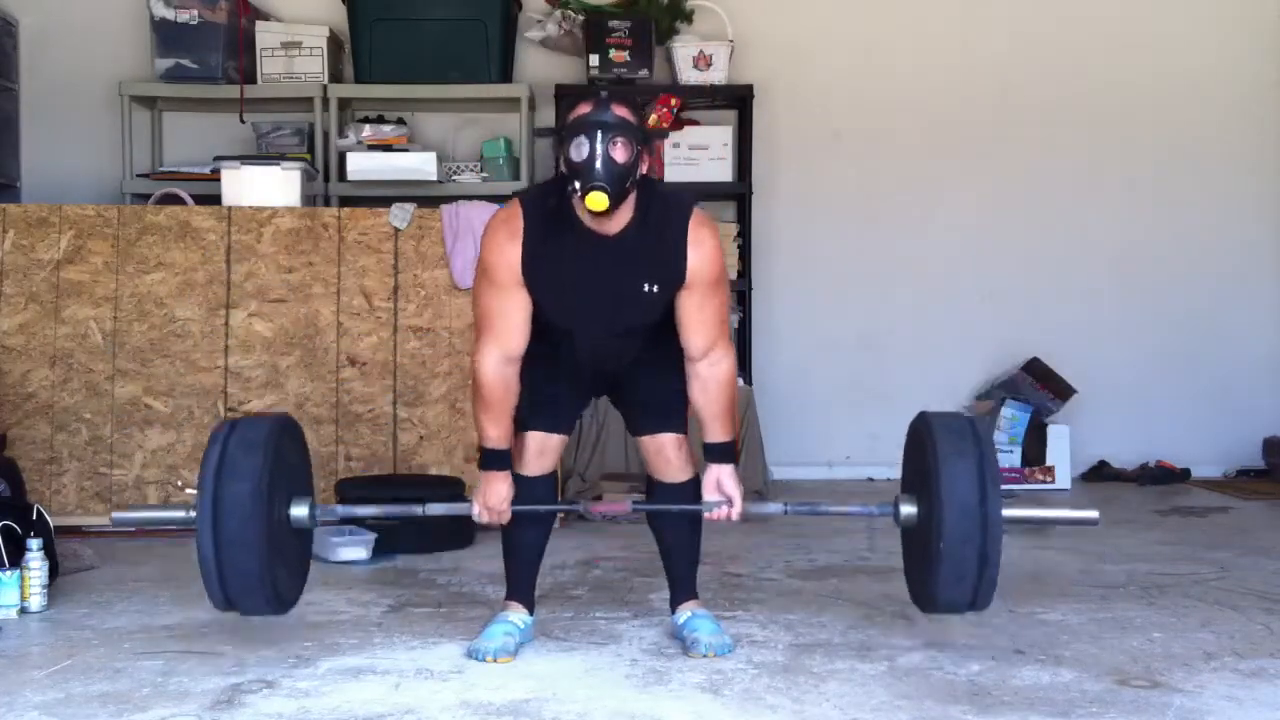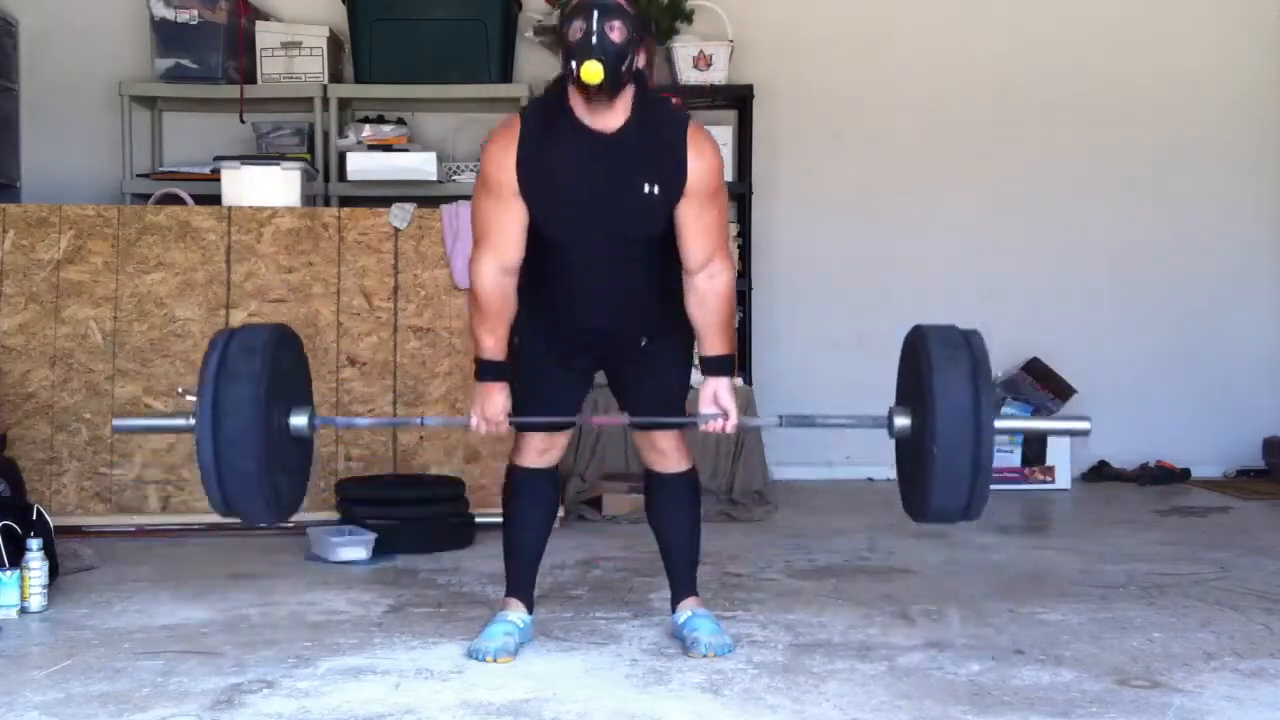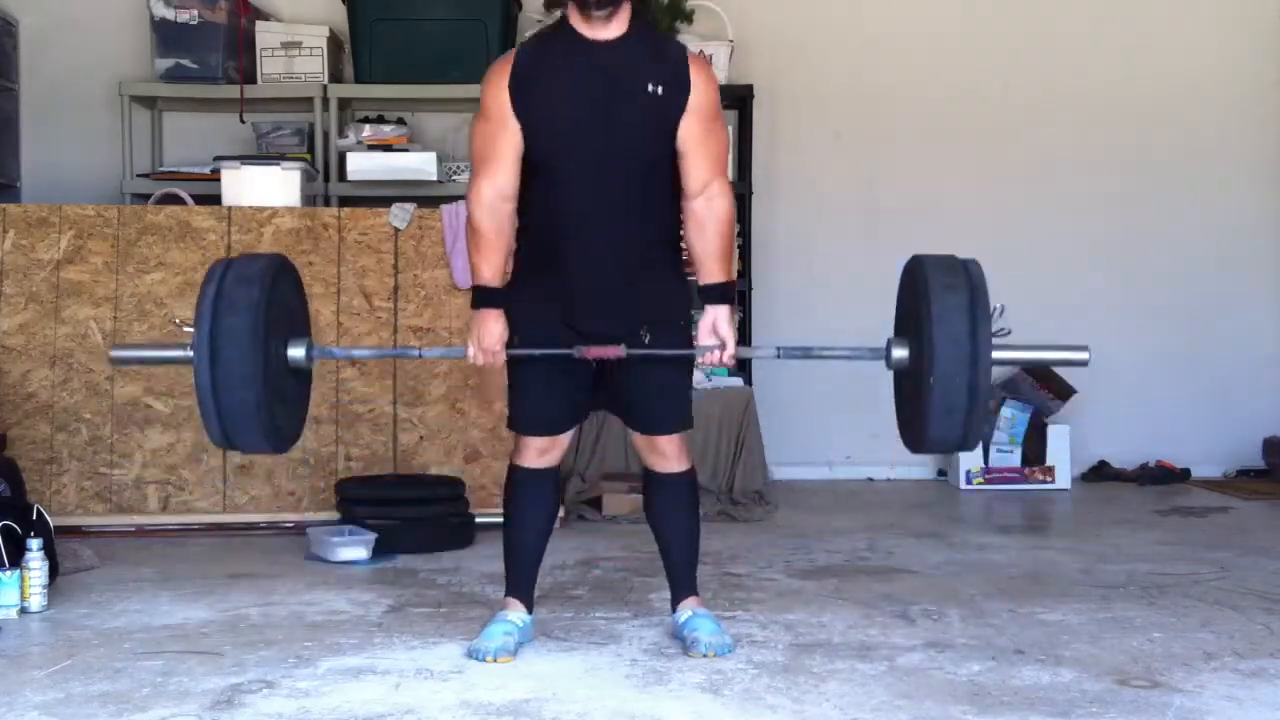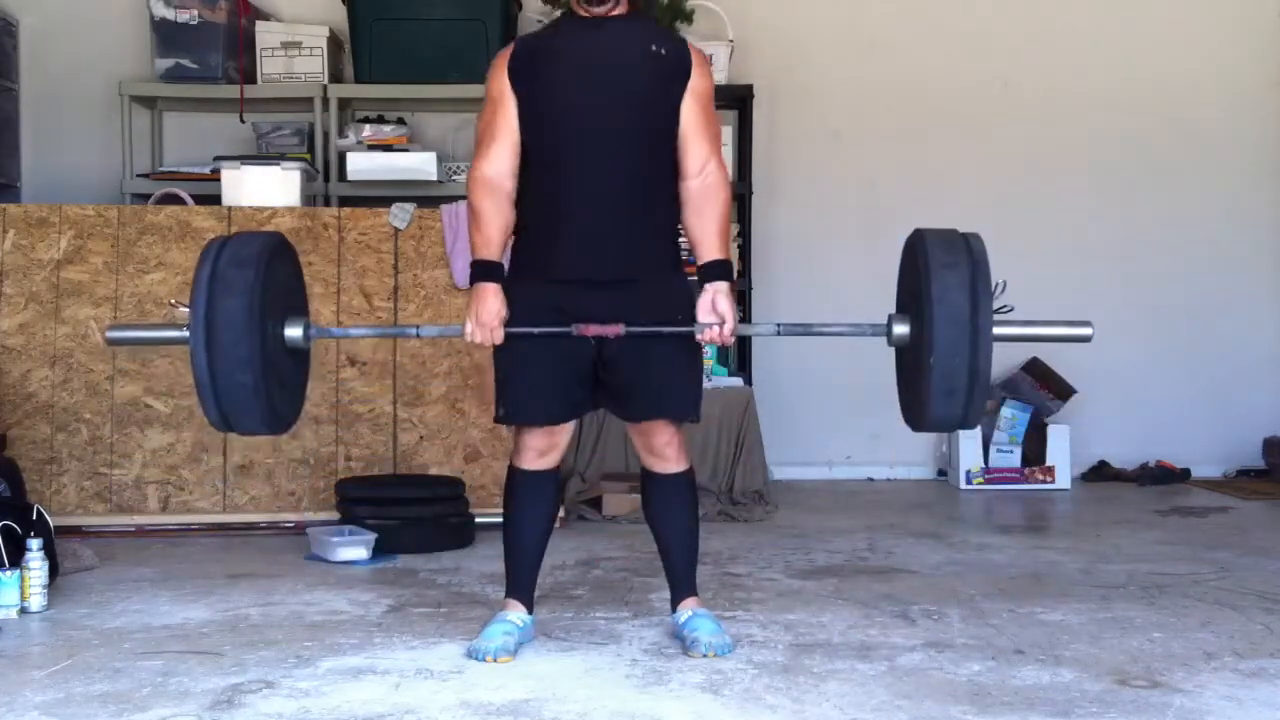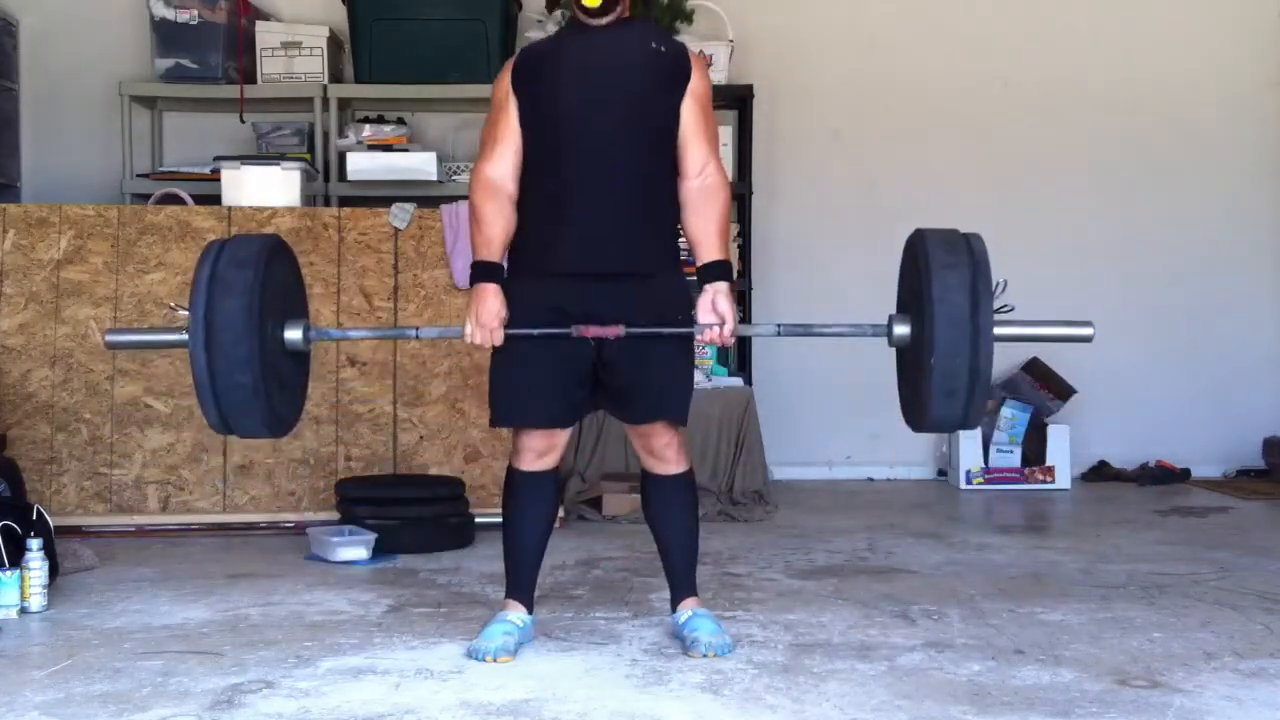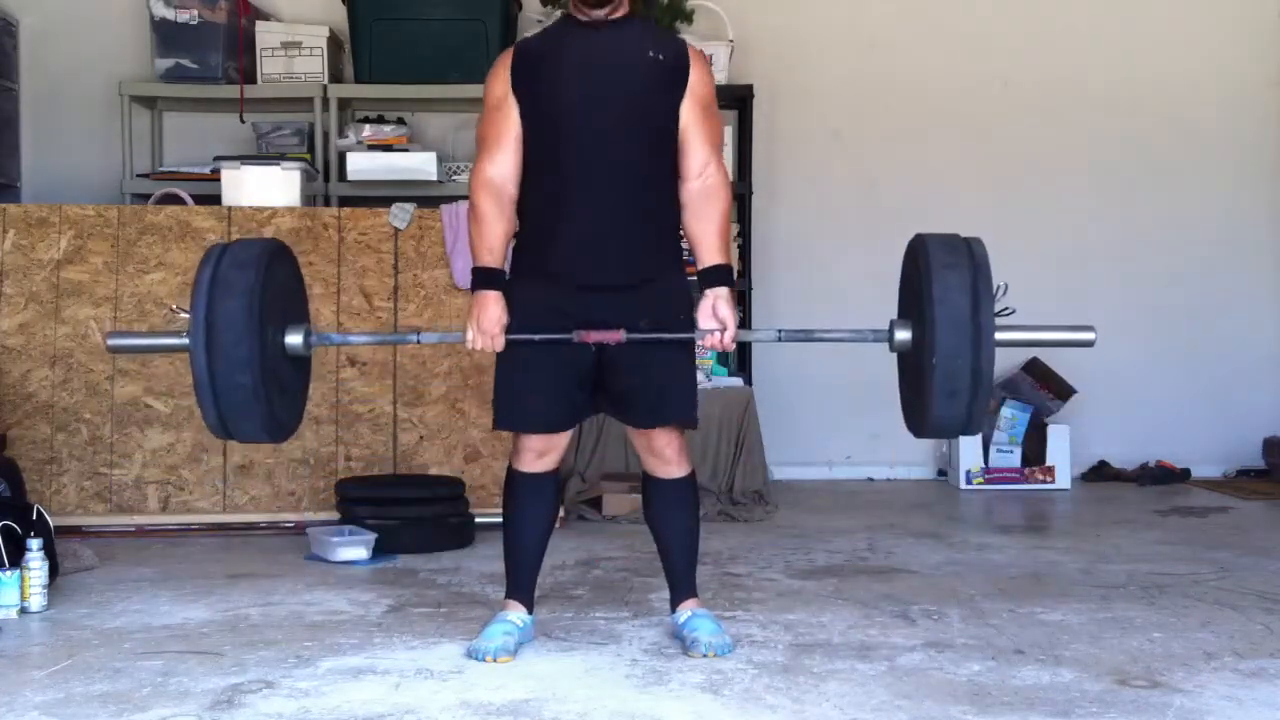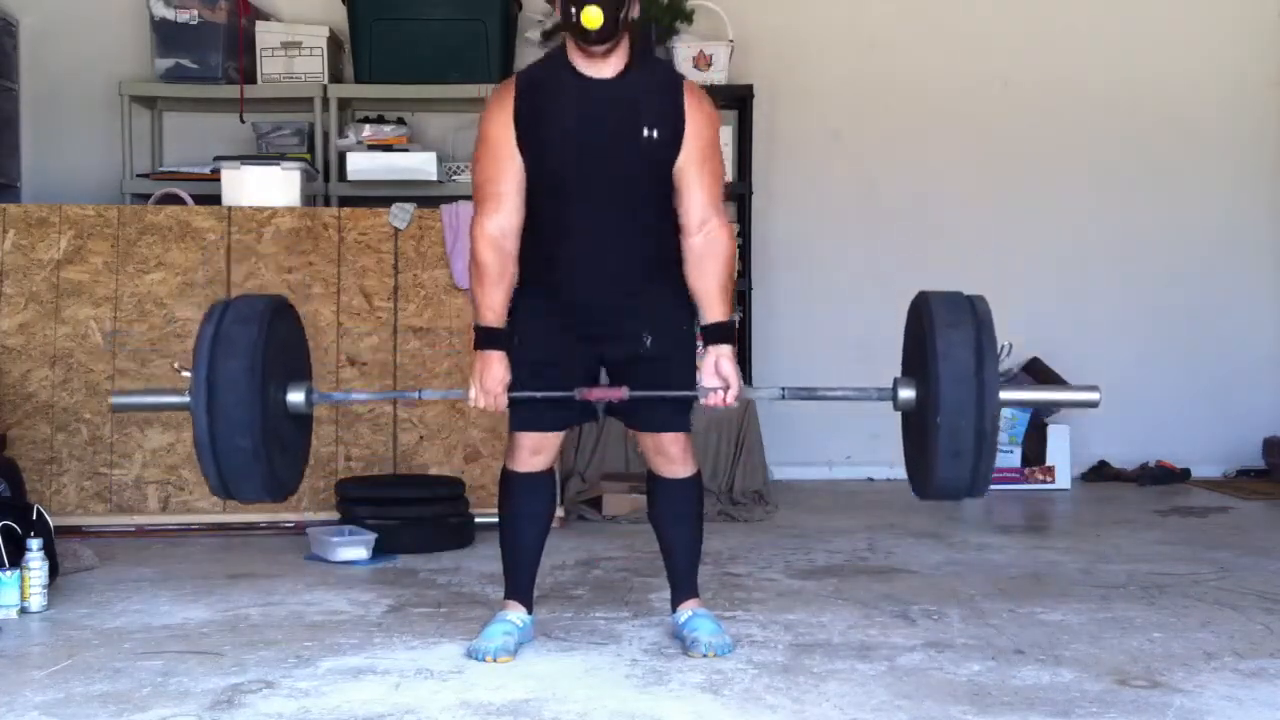
dt=0.2s
person 1, frame 1
left shoulder: (690, 234)
right shoulder: (515, 231)
left elbow: (708, 355)
right elbow: (499, 355)
left wrist: (720, 459)
right wrist: (493, 464)
left hip: (649, 351)
right hip: (552, 351)
left knee: (670, 454)
right knee: (531, 454)
left ankle: (687, 606)
right ankle: (517, 609)
person 1, frame 2
left shoulder: (686, 145)
right shoulder: (515, 144)
left elbow: (707, 268)
right elbow: (496, 267)
left wrist: (718, 372)
right wrist: (490, 375)
left hip: (650, 321)
right hip: (549, 322)
left knee: (666, 447)
right knee: (535, 448)
left ankle: (688, 605)
right ankle: (516, 607)
person 1, frame 3
left shoulder: (683, 71)
right shoulder: (517, 73)
left elbow: (706, 193)
right elbow: (494, 194)
left wrist: (716, 303)
right wrist: (488, 305)
left hip: (651, 301)
right hip: (544, 303)
left knee: (666, 448)
right knee: (536, 449)
left ankle: (687, 604)
right ankle: (516, 607)
person 1, frame 4
left shoulder: (676, 55)
right shoulder: (522, 58)
left elbow: (702, 171)
right elbow: (494, 172)
left wrist: (716, 277)
right wrist: (486, 278)
left hip: (650, 289)
right hip: (543, 290)
left knee: (663, 444)
right knee: (536, 446)
left ankle: (687, 604)
right ankle: (517, 608)
person 1, frame 5
left shoulder: (674, 59)
right shoulder: (528, 65)
left elbow: (701, 174)
right elbow: (497, 177)
left wrist: (716, 278)
right wrist: (487, 279)
left hip: (649, 289)
right hip: (542, 290)
left knee: (662, 445)
right knee: (535, 448)
left ankle: (688, 604)
right ankle: (517, 607)
person 1, frame 6
left shoulder: (675, 57)
right shoulder: (522, 62)
left elbow: (702, 175)
right elbow: (496, 178)
left wrist: (717, 282)
right wrist: (487, 286)
left hip: (650, 292)
right hip: (544, 293)
left knee: (664, 447)
right knee: (535, 449)
left ankle: (687, 605)
right ankle: (517, 608)
person 1, frame 7
left shoulder: (679, 101)
right shoulder: (516, 102)
left elbow: (704, 226)
right elbow: (496, 229)
left wrist: (719, 336)
right wrist: (490, 345)
left hip: (651, 304)
right hip: (547, 308)
left knee: (670, 447)
right knee: (529, 449)
left ankle: (688, 605)
right ankle: (516, 608)
